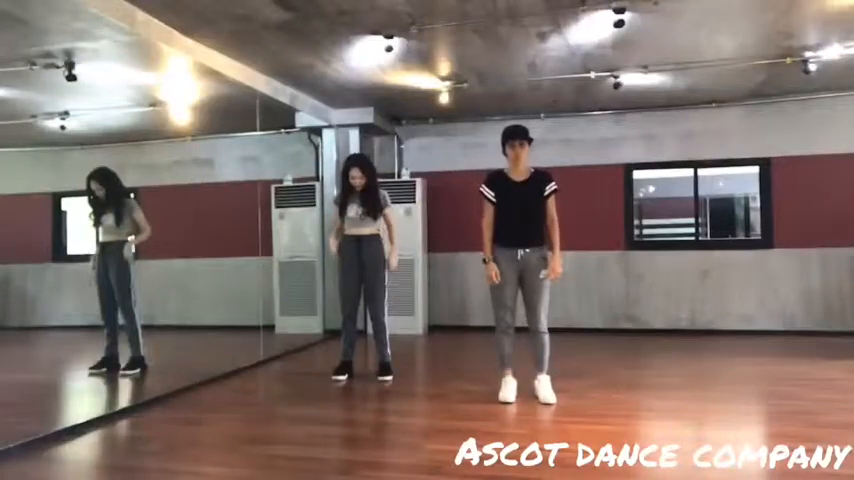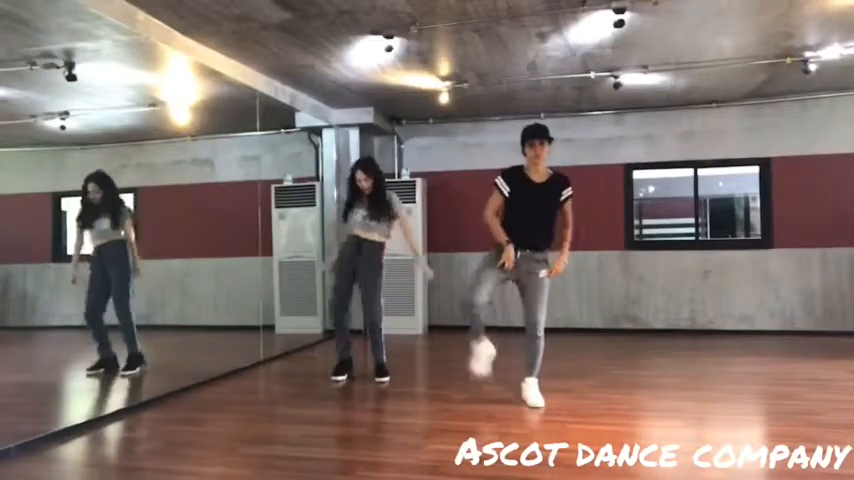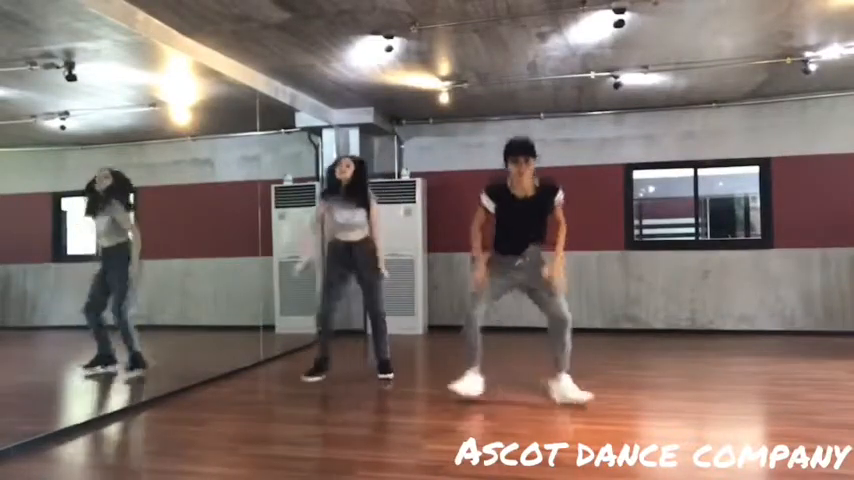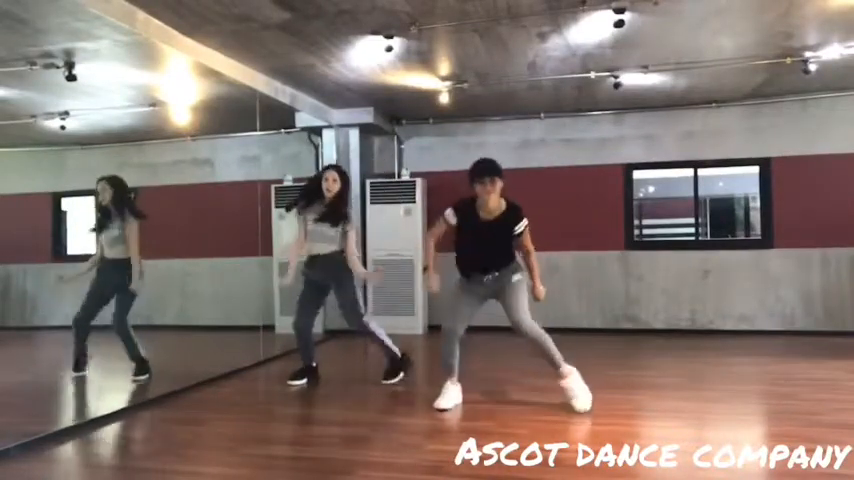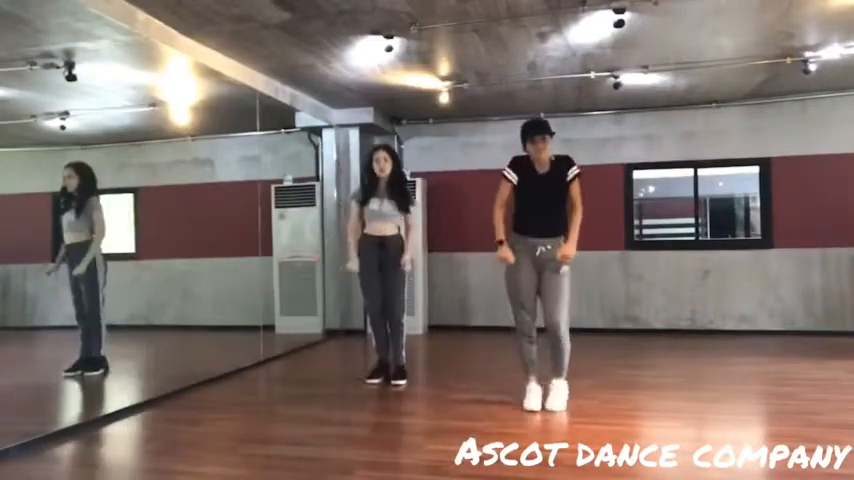
dt=1s
person 1, frame 1
left shoulder: (543, 179)
right shoulder: (494, 181)
left elbow: (551, 219)
right elbow: (488, 222)
left wrist: (556, 255)
right wrist: (488, 259)
left hip: (535, 255)
right hip: (503, 255)
left knee: (538, 321)
right knee: (504, 320)
left ankle: (542, 378)
right ankle: (507, 378)
person 1, frame 2
left shoulder: (562, 184)
right shoulder: (508, 177)
left elbow: (568, 222)
right elbow: (489, 213)
left wrist: (563, 255)
right wrist: (506, 244)
left hip: (538, 258)
right hip: (505, 253)
left knee: (535, 324)
right knee: (476, 300)
left ankle: (530, 382)
right ankle: (481, 344)
person 1, frame 3
left shoulder: (549, 190)
right shoulder: (495, 193)
left elbow: (561, 225)
right elbow: (477, 226)
left wrist: (557, 262)
right wrist: (478, 261)
left hip: (534, 265)
right hip: (501, 264)
left knee: (560, 317)
right knee: (473, 316)
left ankle: (560, 381)
right ankle: (474, 374)
person 1, frame 4
left shoulder: (513, 214)
right shoulder: (461, 210)
left elbow: (527, 249)
right elbow: (432, 237)
left wrist: (537, 281)
right wrist: (430, 269)
left hip: (507, 275)
right hip: (473, 279)
left knee: (523, 323)
right knee: (450, 330)
left ankle: (568, 374)
right ankle: (452, 385)
person 1, frame 5
left shoulder: (566, 165)
right shoulder: (517, 166)
left elbow: (576, 207)
right elbow: (500, 206)
left wrist: (572, 242)
right wrist: (501, 243)
left hip: (555, 250)
right hip: (522, 250)
left knee: (558, 322)
right knee: (525, 324)
left ankle: (559, 382)
right ankle: (533, 383)
person 2, frame 1
left shoulder: (379, 196)
right shoulder: (343, 197)
left elbow: (390, 225)
left wrist: (394, 249)
right wrist: (333, 237)
left hip: (372, 248)
right hip: (349, 249)
left knee: (376, 308)
right knee: (348, 308)
left ankle: (385, 361)
right ankle: (346, 361)
person 2, frame 2
left shoulder: (389, 200)
right shoulder: (354, 200)
left elbow: (407, 231)
left wrist: (421, 260)
right wrist: (338, 258)
left hip: (371, 254)
right hip: (351, 251)
left knee: (371, 313)
right knee: (338, 307)
left ankle: (380, 363)
right ankle: (345, 362)
person 2, frame 3
left shoulder: (366, 195)
right shoulder: (329, 196)
left elbow: (375, 229)
right elbow: (316, 226)
left wrist: (381, 259)
left hip: (364, 253)
right hip: (338, 253)
left knee: (375, 309)
right knee: (326, 309)
left ankle: (383, 361)
right ankle: (322, 360)
person 2, frame 4
left shoulder: (343, 213)
right shoulder: (307, 208)
left elbow: (350, 248)
right elbow: (300, 242)
left wrist: (362, 272)
right wrist: (291, 271)
left hip: (338, 268)
right hip: (314, 269)
left knee: (357, 319)
right knee: (301, 323)
left ankle: (397, 359)
right ankle: (309, 368)
person 2, frame 5
left shoulder: (402, 193)
right shoulder: (362, 192)
left elbow: (409, 226)
right elbow: (353, 226)
left wrist: (408, 254)
right wrist: (353, 256)
left hip: (393, 249)
right hip: (368, 249)
left knee: (394, 311)
right knee: (374, 309)
left ankle: (398, 365)
right ankle: (382, 362)
person 3, frame 1
left shoulder: (128, 204)
right shoulder: (100, 207)
left elbow: (147, 230)
left wrist: (131, 243)
right wrist: (95, 254)
left hip: (118, 254)
right hip: (103, 256)
left knee: (126, 306)
right knee: (107, 309)
left ankle: (137, 357)
right ankle: (110, 357)
person 3, frame 2
left shoulder: (120, 210)
right shoulder: (86, 213)
left elbow: (130, 237)
right elbow: (79, 241)
left wrist: (136, 261)
right wrist: (74, 266)
left hip: (119, 255)
right hip: (98, 259)
left knee: (121, 306)
right knee: (92, 311)
left ankle: (135, 356)
right ankle: (107, 357)
person 3, frame 3
left shoulder: (114, 204)
right shoulder: (99, 206)
left elbow: (135, 232)
left wrist: (134, 262)
left hip: (121, 259)
right hip: (107, 261)
left knee: (119, 310)
right knee: (91, 309)
left ankle: (136, 359)
right ankle: (106, 356)
person 3, frame 4
left shoulder: (127, 216)
right shoulder: (104, 219)
left elbow: (134, 248)
right elbow: (100, 255)
left wrist: (136, 277)
right wrist: (76, 275)
left hip: (125, 272)
right hip: (105, 273)
left knee: (119, 322)
right knee: (81, 320)
left ankle: (141, 363)
right ankle: (80, 360)
person 3, frame 5
left shoulder: (91, 202)
right shoulder: (68, 203)
left elbow: (100, 233)
left wrist: (85, 261)
right wrist: (58, 261)
left hip: (89, 257)
right hip: (73, 258)
left knee: (93, 308)
right knee: (81, 311)
left ankle: (98, 359)
right ankle: (86, 358)
